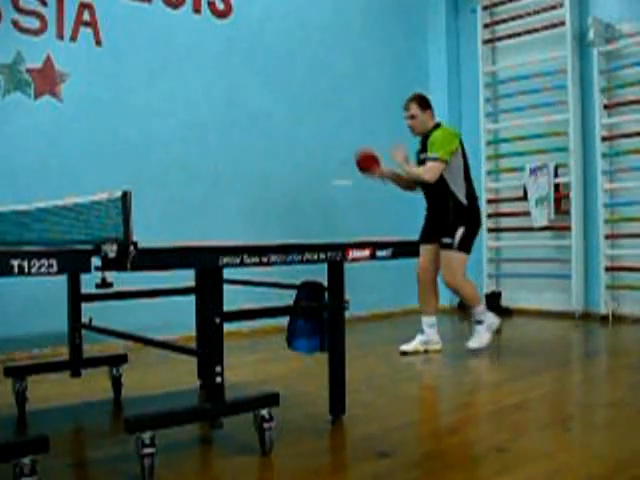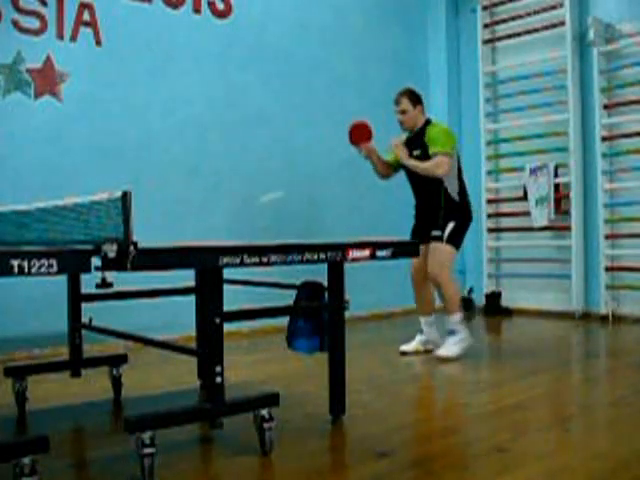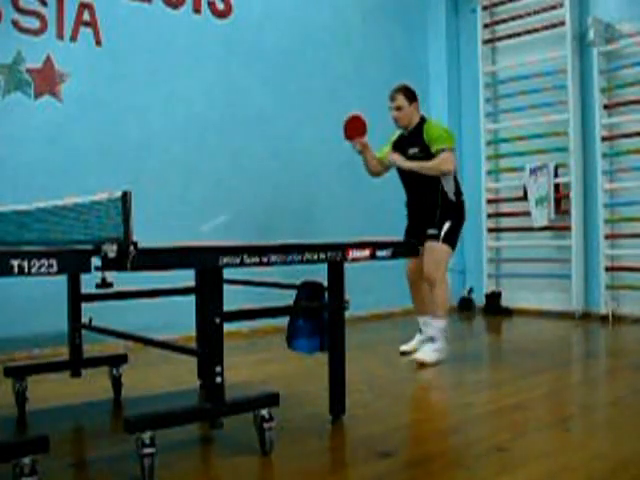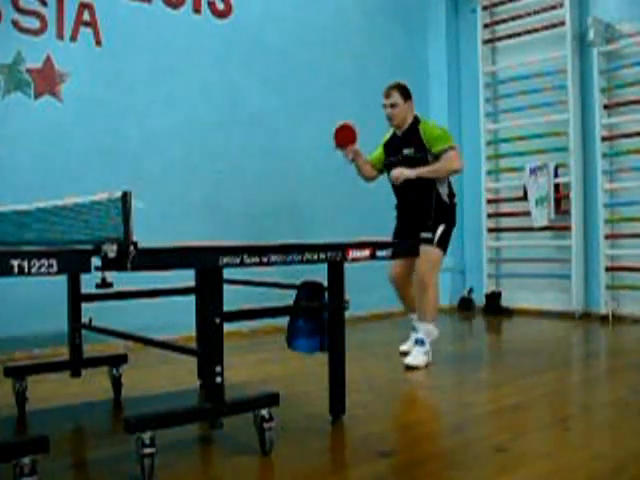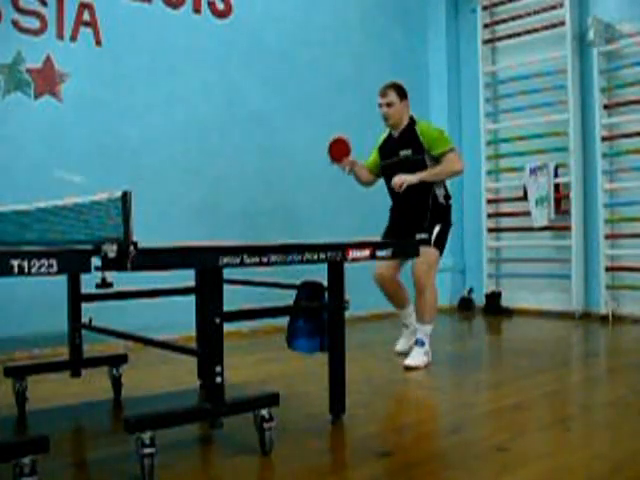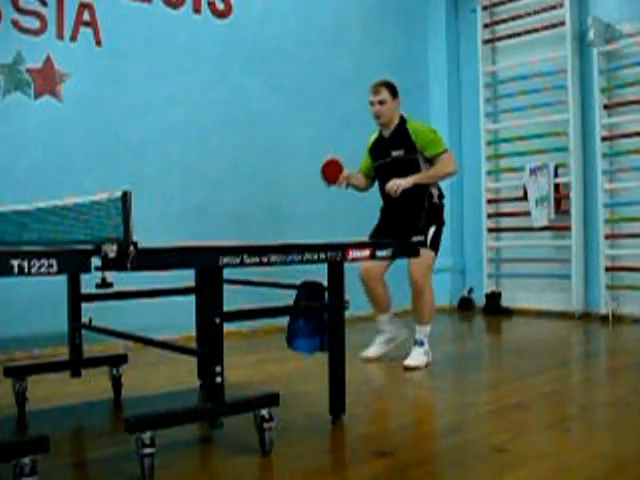
dt=0.4s
person 1, frame 1
left shoulder: (443, 136)
right shoulder: (425, 143)
left elbow: (430, 175)
right elbow: (413, 184)
left wrist: (404, 164)
right wrist: (387, 174)
left hip: (459, 216)
right hip: (436, 216)
left knee: (452, 277)
right knee: (424, 273)
left ankle: (484, 319)
right ankle: (429, 335)
person 1, frame 2
left shoulder: (438, 132)
right shoulder: (409, 140)
left elbow: (439, 169)
right elbow: (386, 172)
left wrist: (406, 159)
right wrist: (372, 155)
left hip: (450, 212)
right hip: (426, 214)
left knee: (437, 271)
right knee: (418, 273)
left ankle: (458, 332)
right ankle: (428, 335)
person 1, frame 3
left shoulder: (434, 131)
right shoulder: (398, 139)
left elbow: (447, 165)
right elbow: (376, 169)
left wrist: (406, 163)
right wrist: (364, 150)
left hip: (444, 212)
right hip: (417, 215)
left knee: (434, 273)
right knee: (414, 274)
left ankle: (437, 340)
right ankle: (426, 332)
person 1, frame 4
left shoulder: (430, 131)
right shoulder: (389, 141)
left elbow: (455, 163)
right elbow: (370, 173)
left wrist: (412, 172)
right wrist: (356, 157)
left hip: (435, 215)
right hip: (407, 217)
left knee: (425, 276)
right knee: (398, 275)
left ankle: (423, 345)
right ankle: (422, 329)
person 1, frame 5
left shoulder: (427, 132)
right shoulder: (384, 142)
left elbow: (456, 165)
right elbow: (369, 177)
left wrist: (415, 177)
right wrist: (353, 166)
left hip: (431, 215)
right hip: (401, 216)
left knee: (422, 275)
right knee: (383, 274)
left ankle: (422, 344)
right ankle: (411, 325)
person 1, frame 6
left shoulder: (419, 132)
right shoulder: (374, 143)
left elbow: (449, 166)
right elbow: (365, 180)
left wrist: (409, 180)
right wrist: (348, 178)
left hip: (424, 216)
right hip: (391, 217)
left knee: (418, 277)
right knee: (369, 271)
left ankle: (421, 345)
right ankle: (388, 332)
